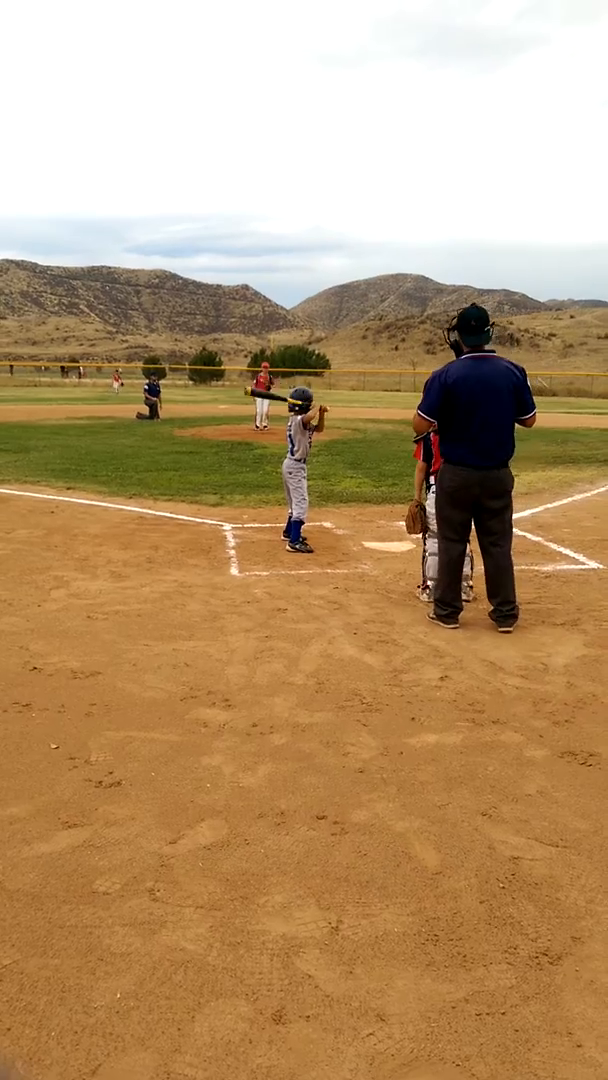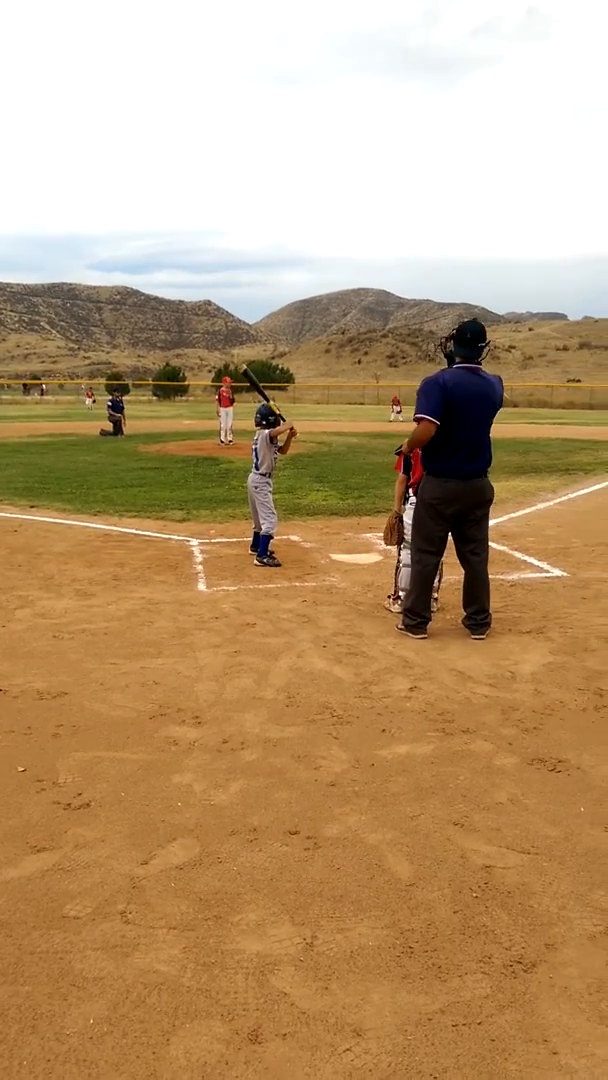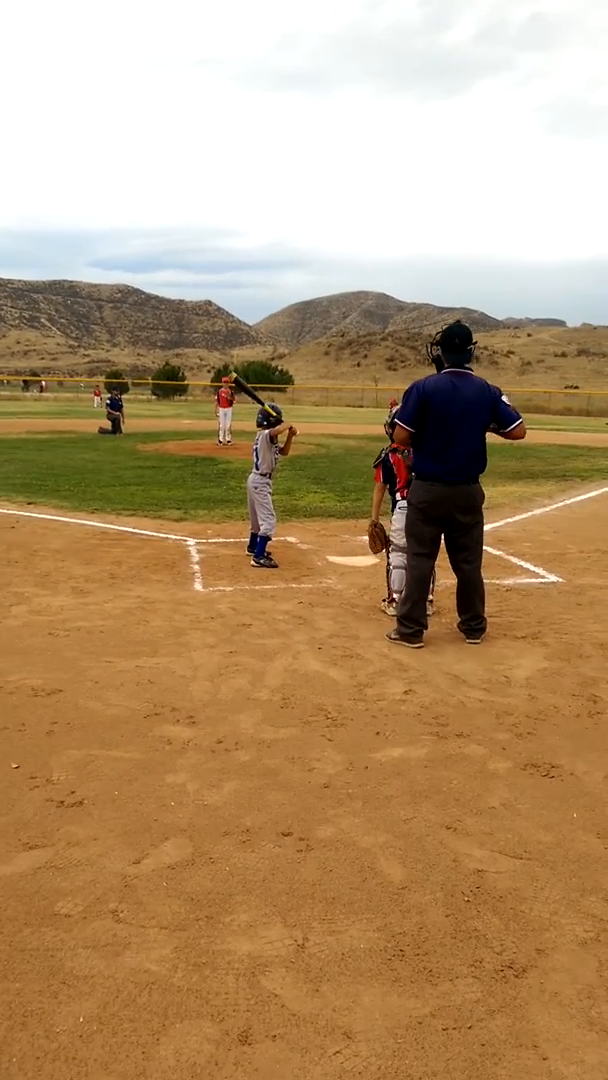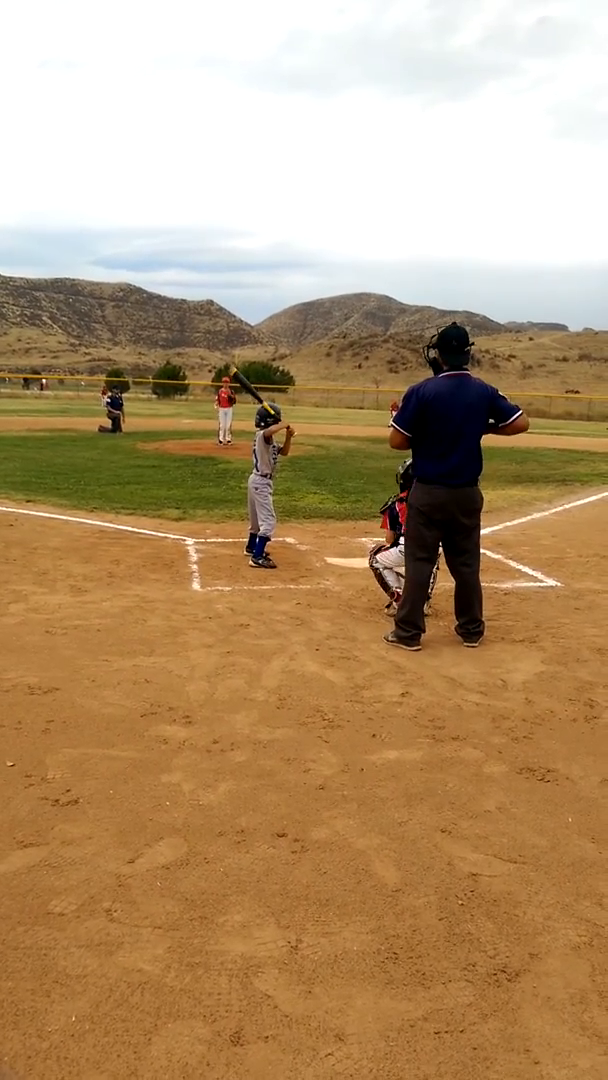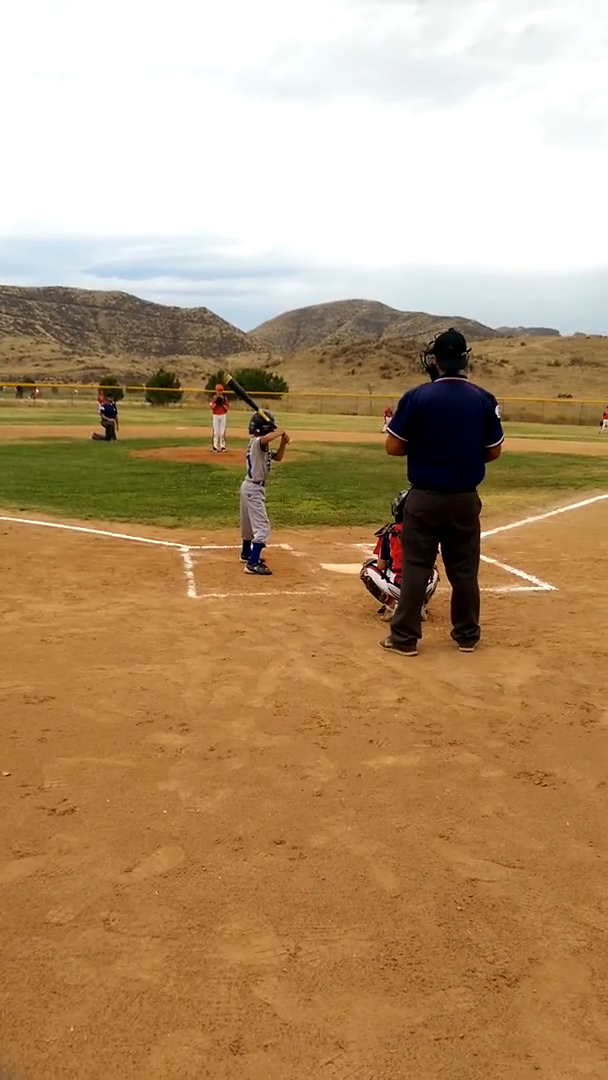
dt=1s
person 1, frame 1
left shoulder: (445, 376)
right shoulder: (513, 372)
left elbow: (421, 426)
right elbow: (528, 420)
left hip: (457, 474)
right hip: (497, 474)
left knee: (452, 543)
right knee: (498, 545)
left ankle: (447, 610)
right ankle: (505, 613)
person 1, frame 2
left shoulder: (439, 382)
right shoulder: (493, 384)
left elbow: (426, 430)
left wrist: (409, 446)
left hip: (440, 484)
right hip: (478, 484)
left knee: (426, 554)
right knee: (475, 555)
left ankle: (415, 621)
right ankle: (478, 621)
person 1, frame 3
left shoulder: (423, 388)
right shoulder: (487, 391)
left elbow: (400, 437)
right elbow: (518, 431)
left hip: (427, 489)
right hip: (467, 490)
left knee: (420, 560)
right knee: (468, 560)
left ankle: (410, 629)
right ankle: (473, 626)
person 1, frame 4
left shoulder: (422, 392)
right shoulder: (484, 392)
left elbow: (397, 441)
right elbow: (521, 423)
left hip: (428, 492)
right hip: (466, 493)
left knee: (419, 562)
right knee: (466, 563)
left ankle: (408, 632)
right ankle: (471, 630)
person 1, frame 5
left shoulder: (417, 397)
right shoulder: (484, 399)
left elbow: (393, 447)
right elbow: (493, 452)
left hip: (424, 498)
right hip: (465, 499)
left knee: (415, 568)
right knee: (464, 569)
left ankle: (404, 637)
right ankle: (467, 635)
